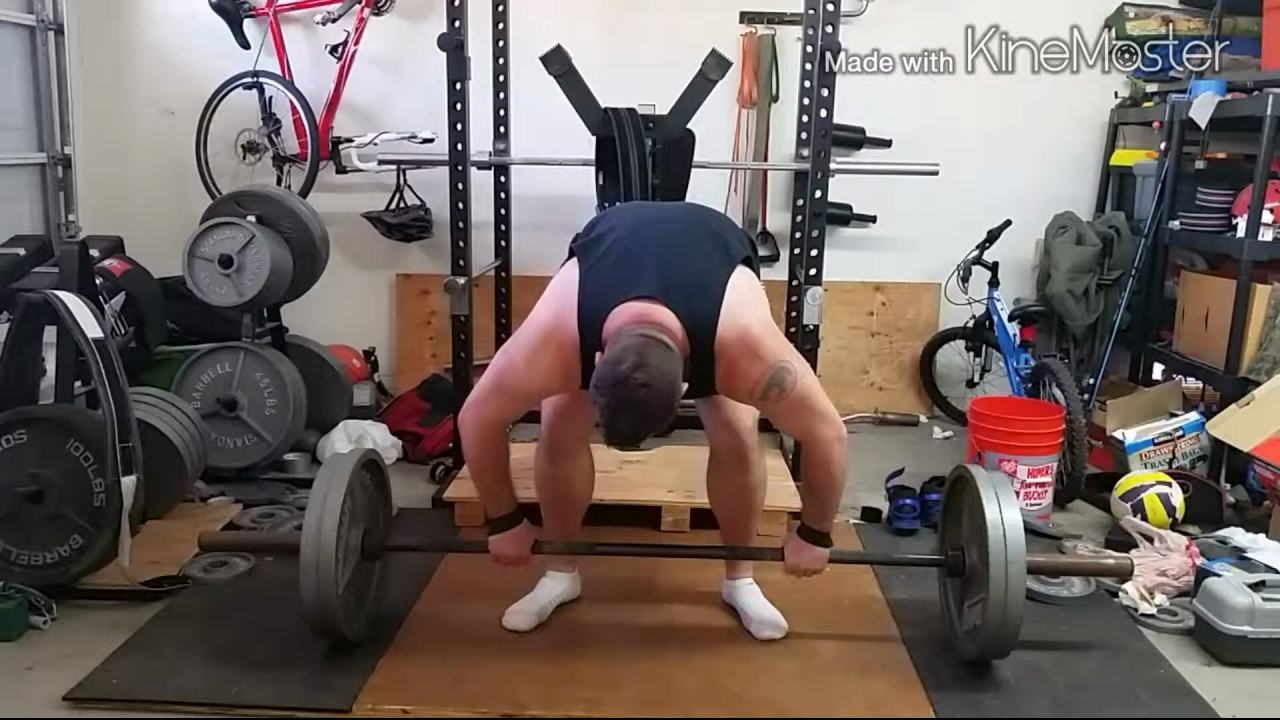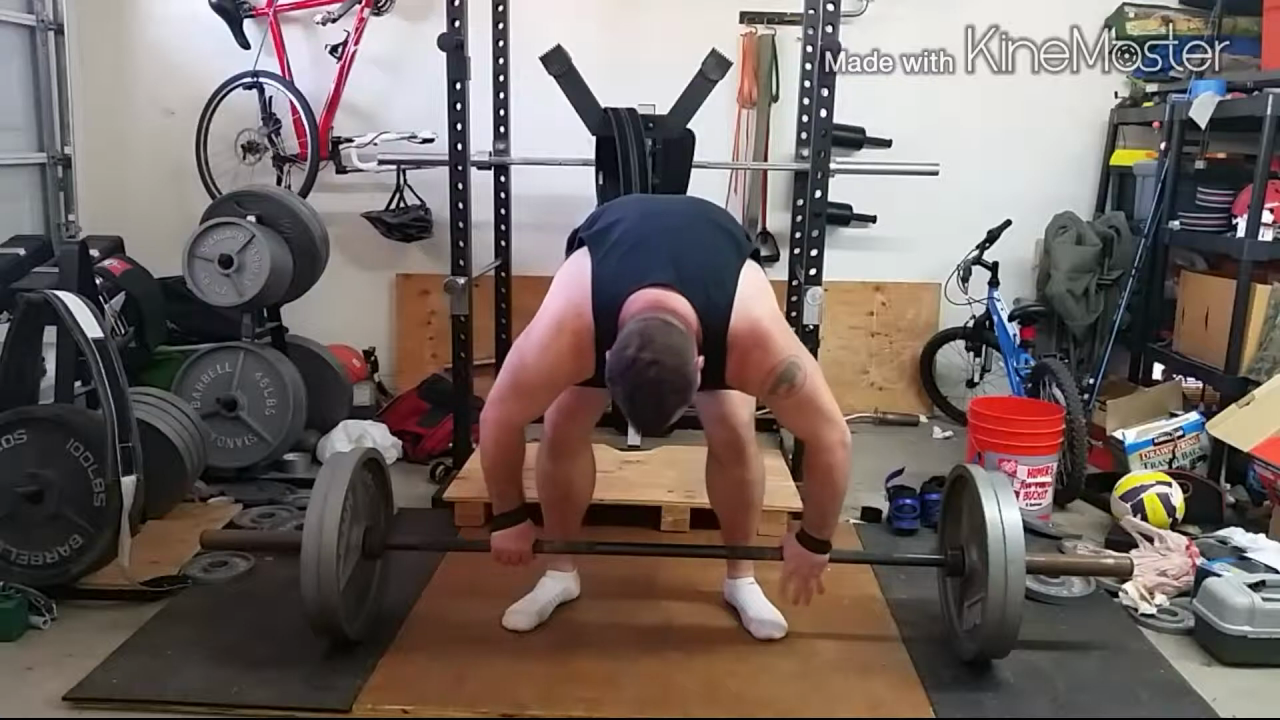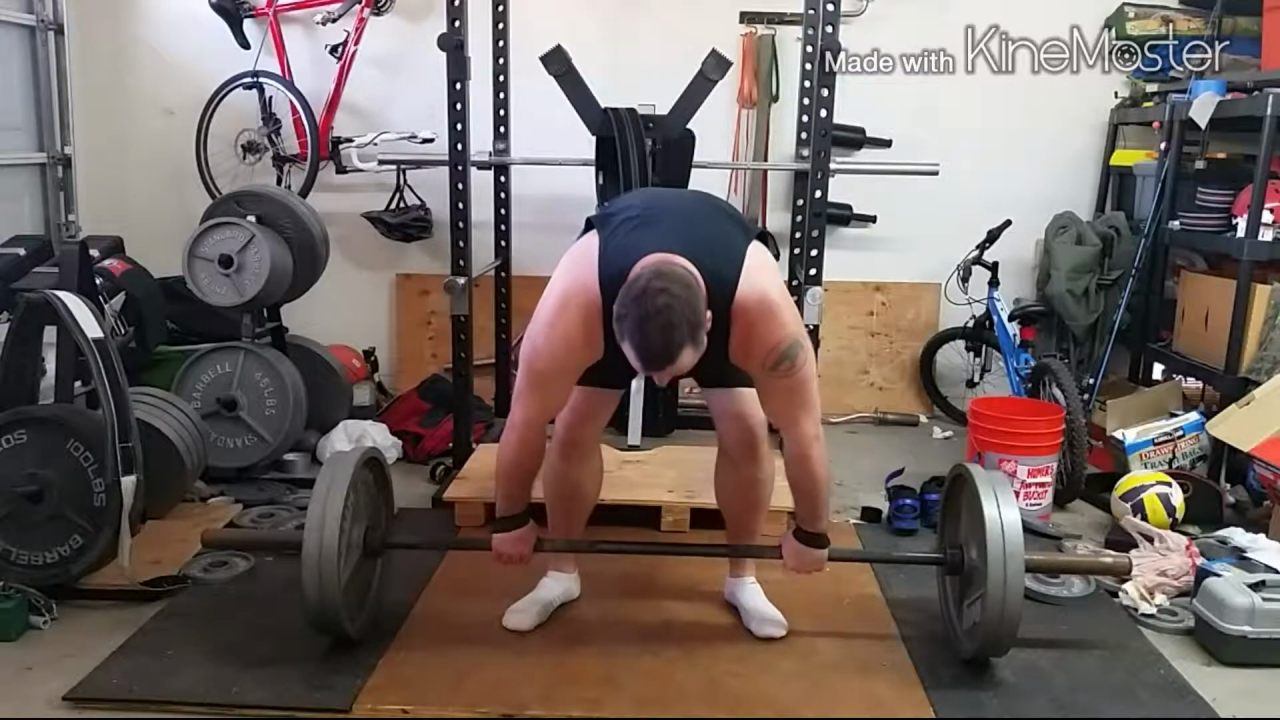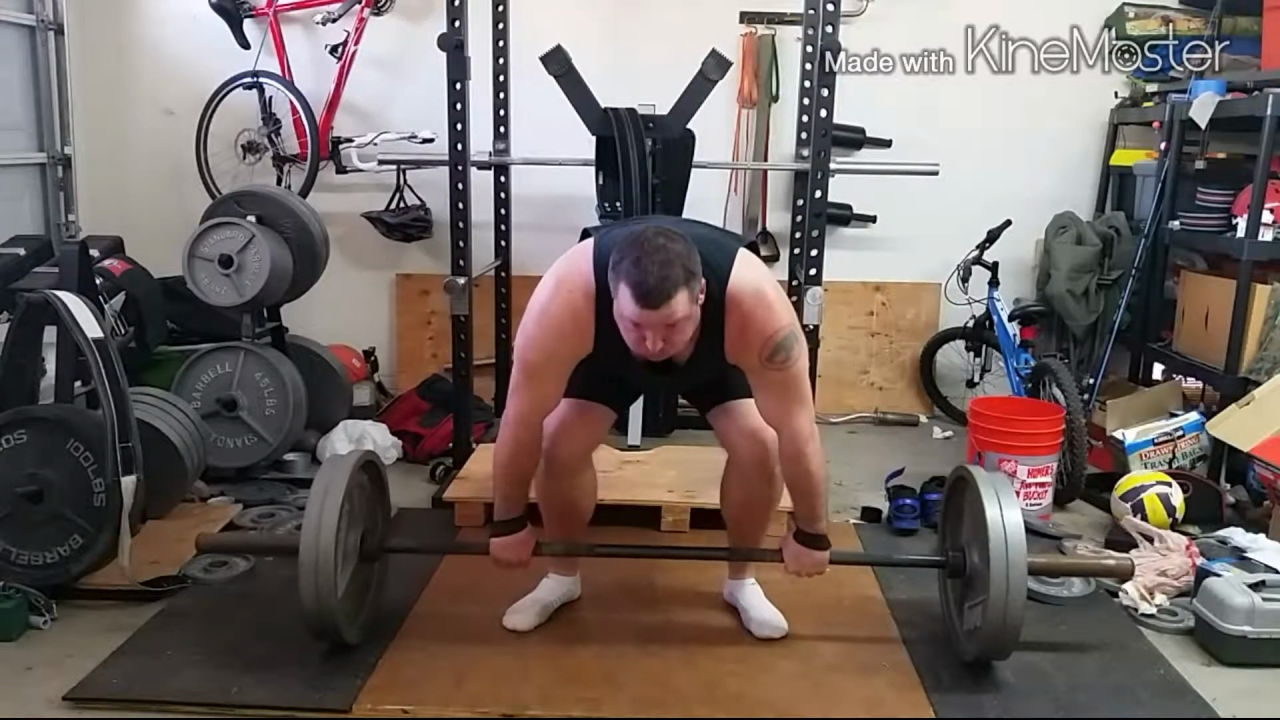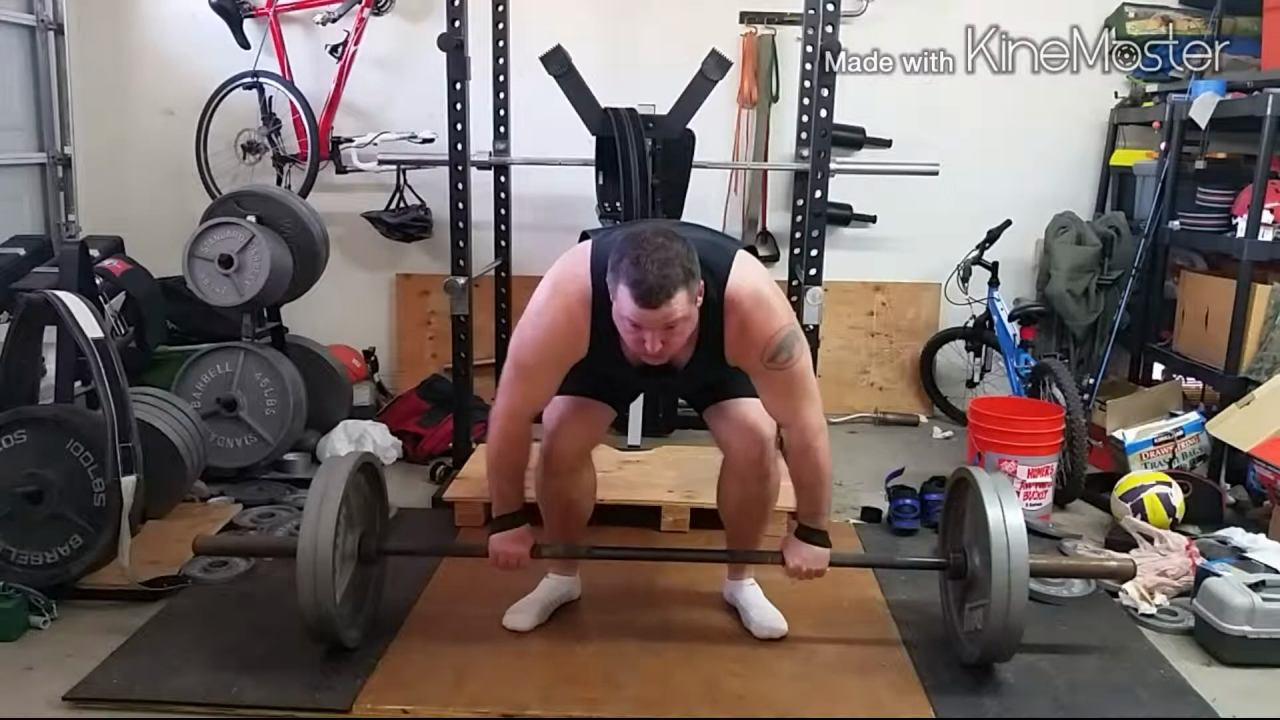
dt=0.5s
person 1, frame 1
left shoulder: (743, 347)
right shoulder: (552, 344)
left elbow: (827, 432)
right elbow: (477, 417)
left wrist: (814, 534)
right wrist: (503, 522)
left knee: (738, 436)
right knee: (559, 430)
left ankle: (739, 578)
right ankle: (561, 572)
person 1, frame 2
left shoulder: (755, 339)
right shoulder: (564, 334)
left elbow: (831, 436)
right elbow: (499, 418)
left wrist: (813, 540)
right wrist: (508, 518)
left knee: (734, 434)
right knee: (562, 427)
left ankle: (740, 576)
right ankle: (560, 571)
person 1, frame 3
left shoulder: (762, 311)
right shoulder: (572, 309)
left elbow: (802, 430)
right elbow: (527, 421)
left wrist: (810, 533)
right wrist: (511, 520)
left hip: (726, 274)
right hip: (609, 271)
left knee: (746, 432)
right knee: (572, 429)
left ankle: (742, 576)
right ankle: (562, 572)
person 1, frame 4
left shoulder: (755, 303)
right shoulder: (566, 299)
left elbow: (796, 429)
right elbow: (523, 418)
left wrist: (810, 534)
right wrist: (508, 523)
left knee: (760, 449)
right knee: (560, 446)
left ankle: (741, 579)
right ankle: (562, 575)
person 1, frame 5
left shoulder: (752, 306)
right shoulder: (565, 304)
left elbow: (806, 422)
right elbow: (510, 412)
left wrist: (812, 532)
right wrist: (507, 520)
left knee: (756, 445)
right knee: (560, 446)
left ankle: (740, 579)
right ankle: (561, 575)
